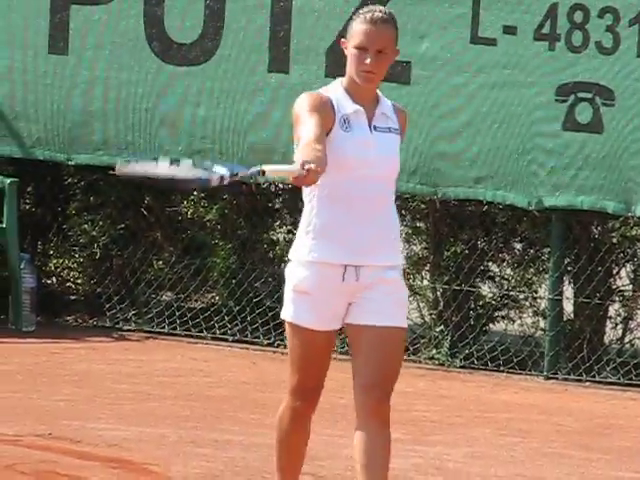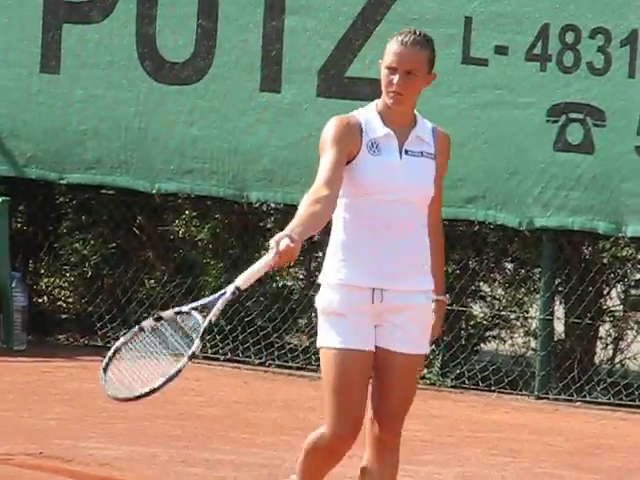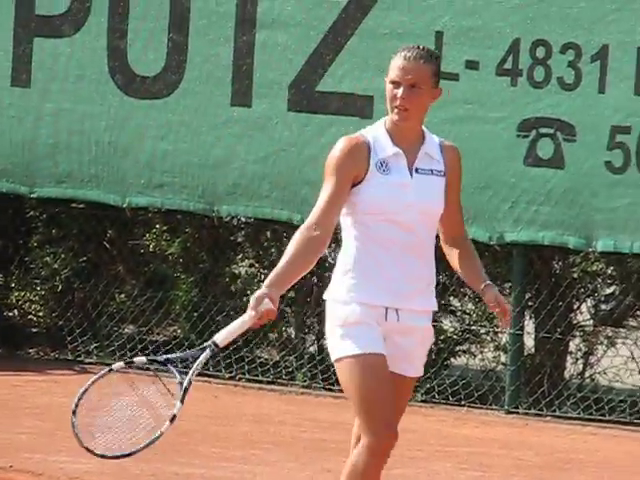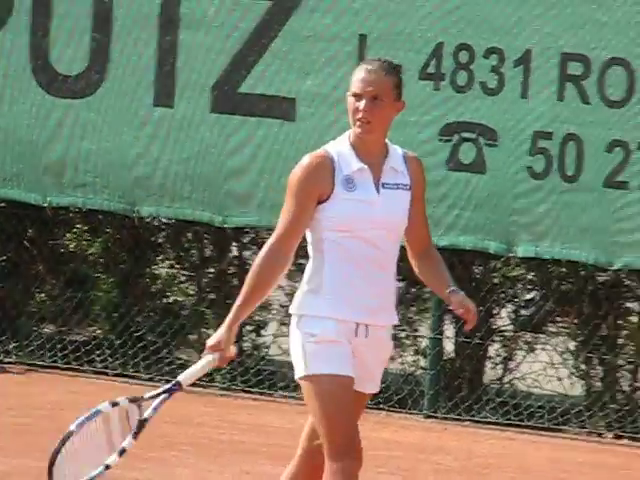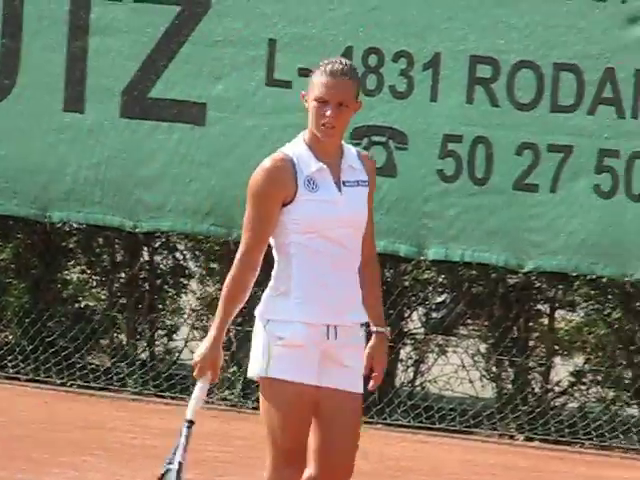
dt=0.2s
person 1, frame 1
left shoulder: (397, 118)
right shoulder: (315, 104)
right elbow: (312, 154)
right wrist: (308, 165)
left hip: (383, 273)
right hip: (319, 267)
left knee: (374, 405)
right knee: (302, 398)
person 1, frame 2
left shoulder: (437, 142)
right shoulder: (346, 129)
right elbow: (321, 197)
left wrist: (439, 295)
right wrist: (289, 240)
left hip: (410, 299)
right hip: (348, 293)
left knee: (387, 429)
right knee: (343, 428)
person 1, frame 3
left shoulder: (447, 157)
right shoulder: (354, 150)
left elbow: (454, 239)
right elbow: (317, 228)
left wrist: (487, 288)
right wrist: (272, 289)
left hip: (413, 317)
right hip: (356, 309)
left knee: (369, 439)
right knee: (378, 438)
person 1, frame 4
left shoulder: (410, 169)
right shoulder: (318, 167)
left elbow: (421, 251)
right elbow: (278, 249)
left wrist: (452, 294)
right wrist: (233, 321)
left hip: (374, 331)
right hip: (322, 325)
person 1, frame 5
left shoulder: (363, 167)
right shoulder: (279, 170)
right elbow: (248, 259)
left wrist: (378, 328)
right wrist: (215, 335)
left hip: (344, 336)
right hip: (288, 329)
